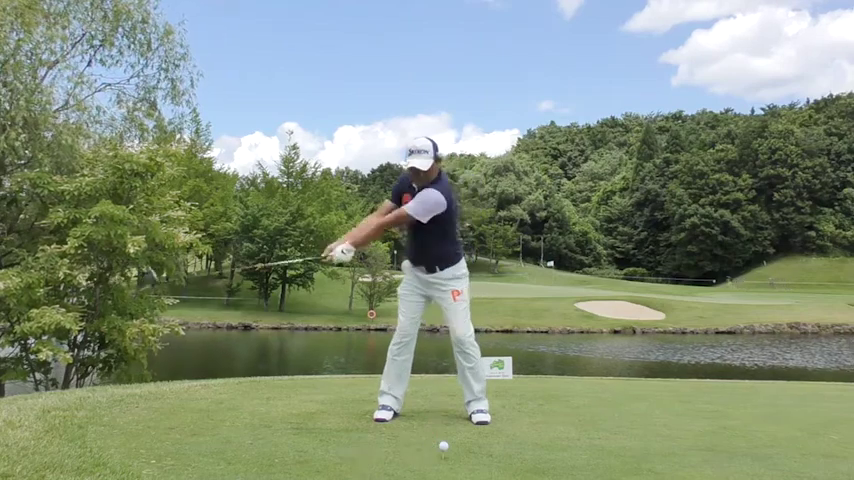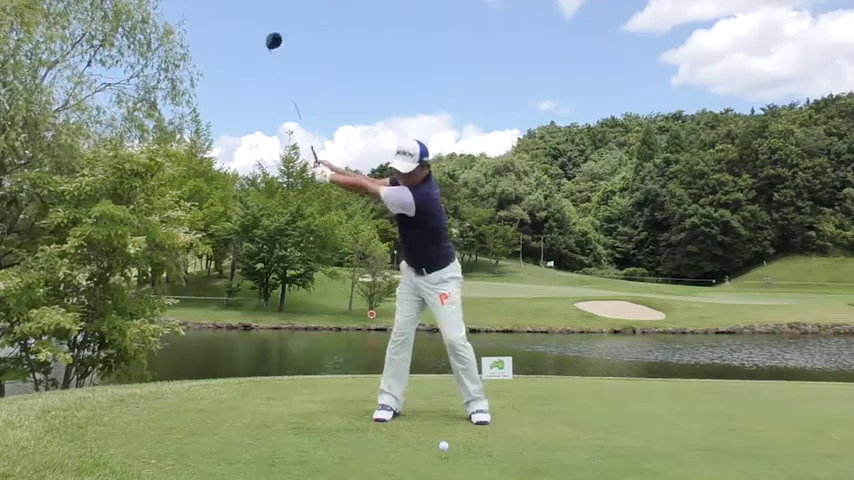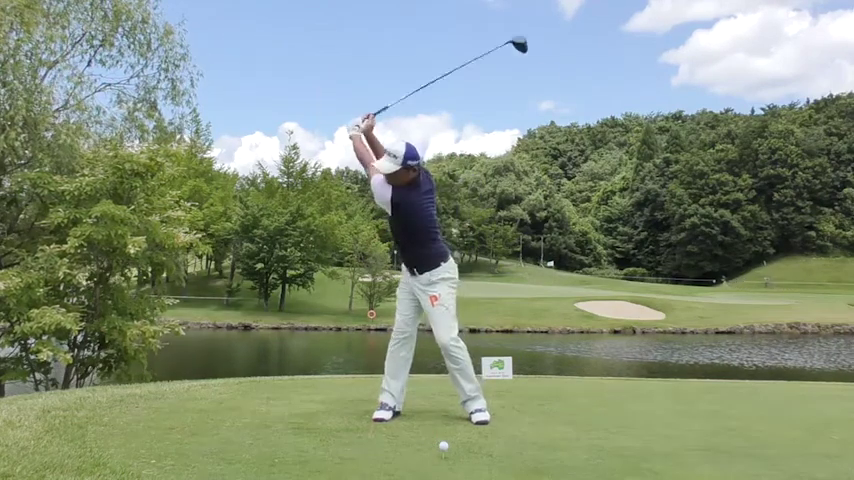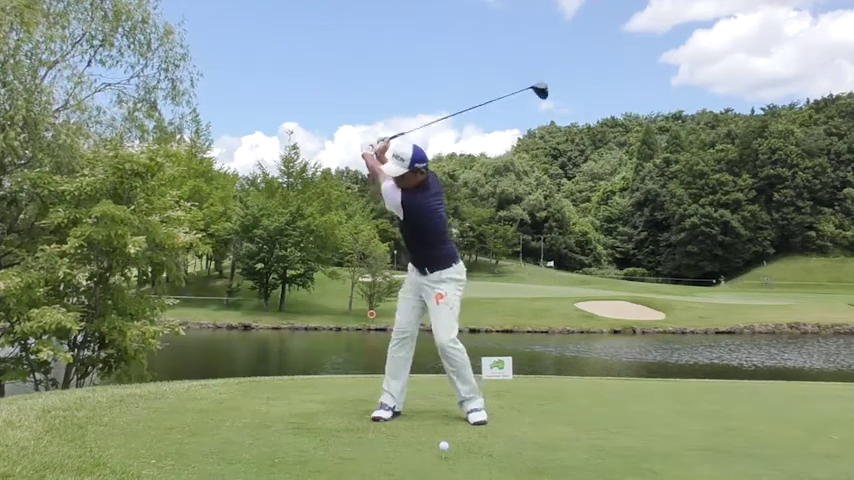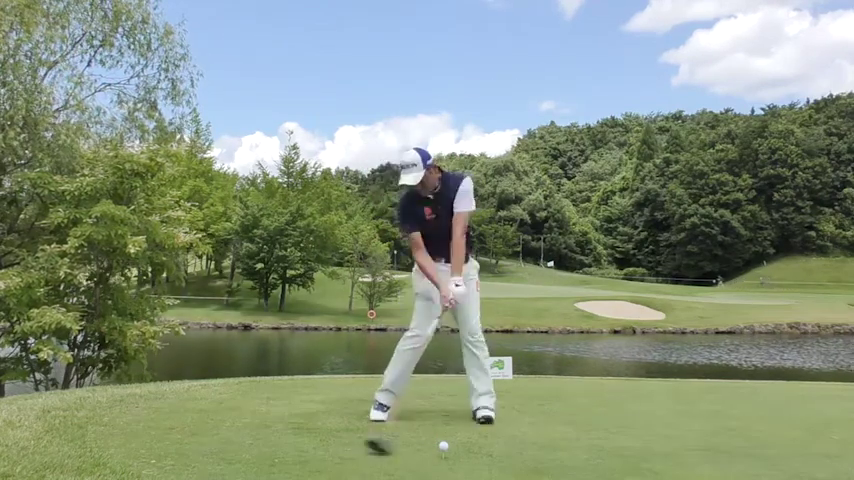
dt=0.2s
person 1, frame 1
left shoulder: (436, 195)
right shoulder: (406, 183)
left elbow: (390, 223)
right elbow: (378, 215)
left wrist: (352, 247)
right wrist: (346, 240)
left hip: (448, 273)
right hip: (415, 271)
left knee: (462, 336)
right knee: (403, 335)
left ankle: (477, 403)
right ankle: (389, 401)
person 1, frame 2
left shoulder: (413, 196)
right shoulder: (407, 181)
left elbow: (369, 189)
right elbow: (374, 183)
left wrist: (330, 176)
right wrist: (335, 170)
left hip: (440, 276)
right hip: (412, 272)
left knee: (454, 338)
right knee: (401, 335)
left ankle: (477, 403)
right ankle: (389, 401)
person 1, frame 3
left shoulder: (391, 195)
right shoulder: (421, 176)
left elbow: (370, 164)
right elbow: (383, 164)
left wrist: (357, 137)
right wrist: (369, 135)
left hip: (436, 275)
right hip: (412, 272)
left knee: (447, 338)
right knee: (401, 334)
left ankle: (475, 402)
right ankle: (391, 400)
person 1, frame 4
left shoulder: (403, 199)
right shoulder: (430, 180)
left elbow: (377, 173)
right elbow: (387, 173)
left wrist: (370, 156)
right wrist: (381, 154)
left hip: (444, 275)
right hip: (418, 273)
left knee: (445, 340)
right knee: (402, 333)
left ankle: (472, 402)
right ankle: (391, 401)
person 1, frame 5
left shoulder: (460, 183)
right shoulder: (408, 203)
left elbow: (458, 234)
right elbow: (419, 252)
left wrist: (458, 277)
right wrist: (441, 285)
left hip: (464, 269)
right hip: (430, 273)
left knee: (472, 336)
right knee: (417, 335)
left ankle: (483, 402)
right ankle: (384, 398)
